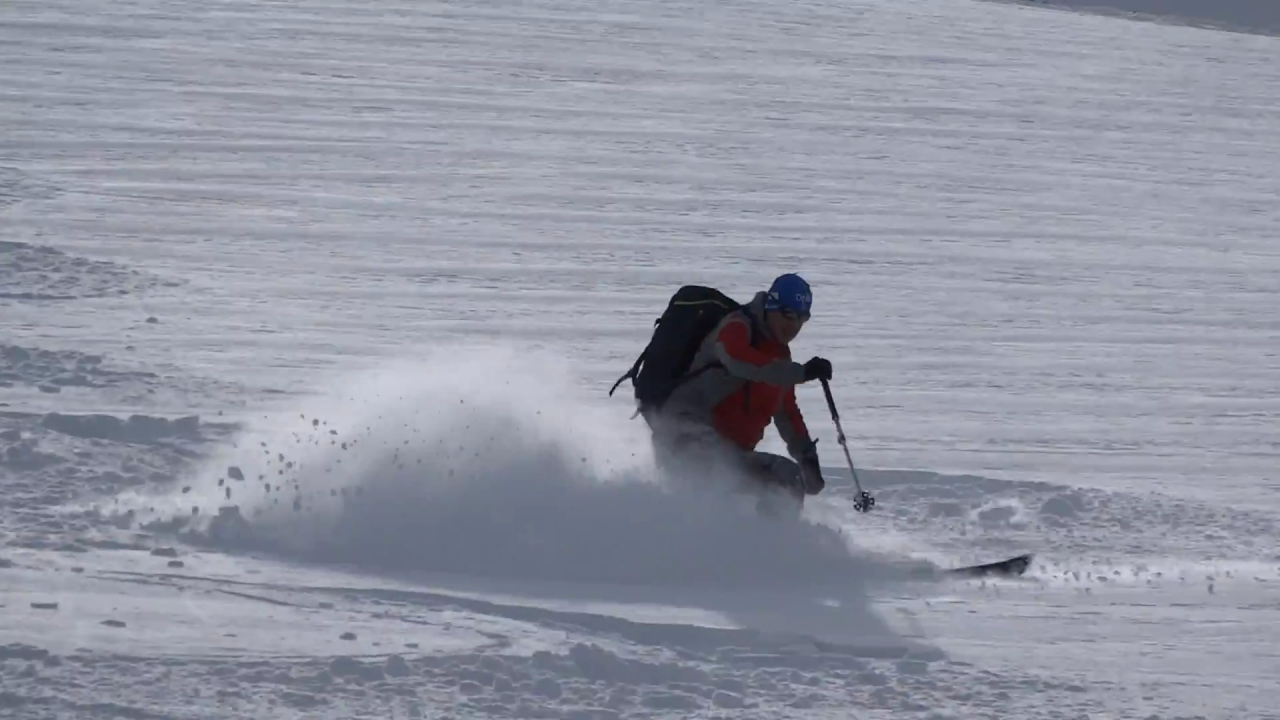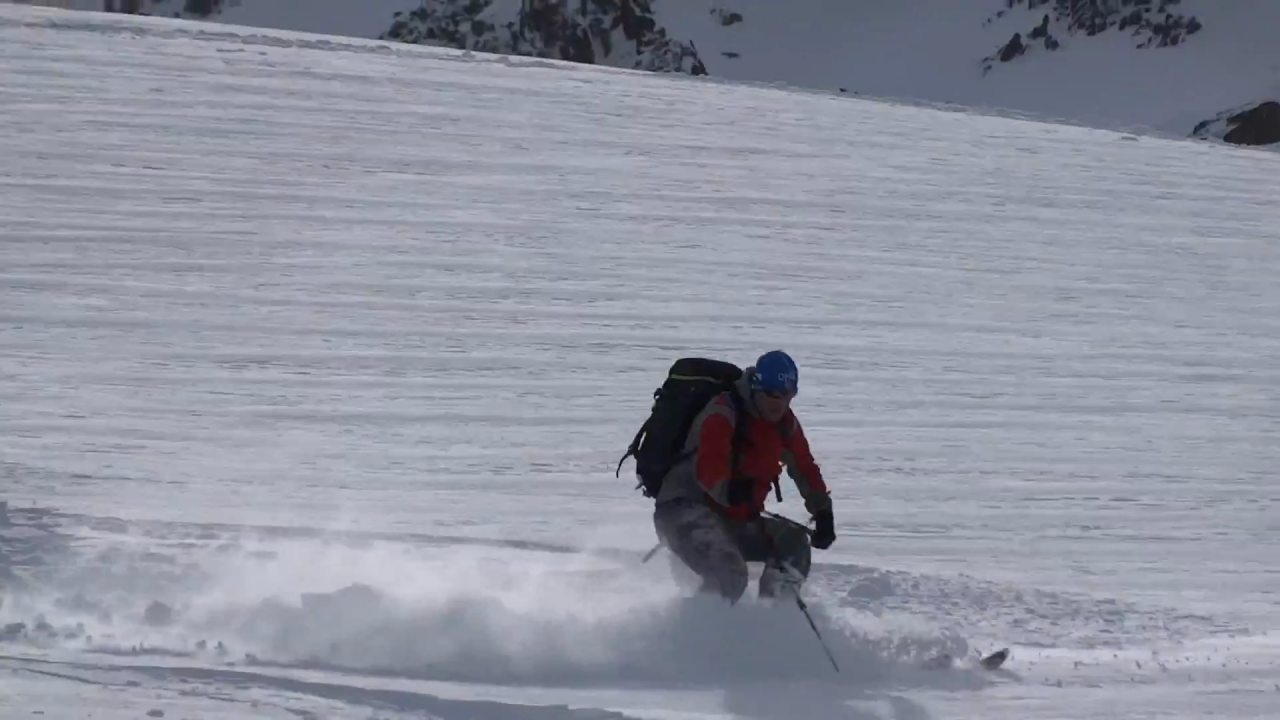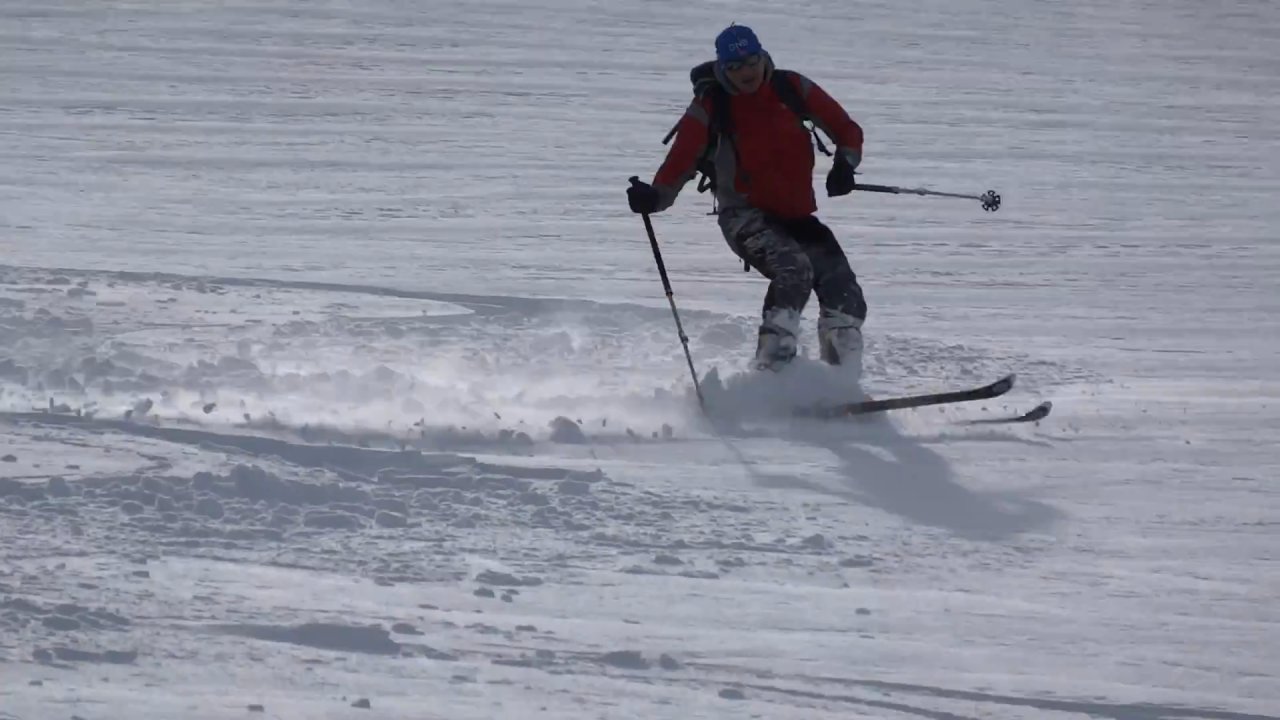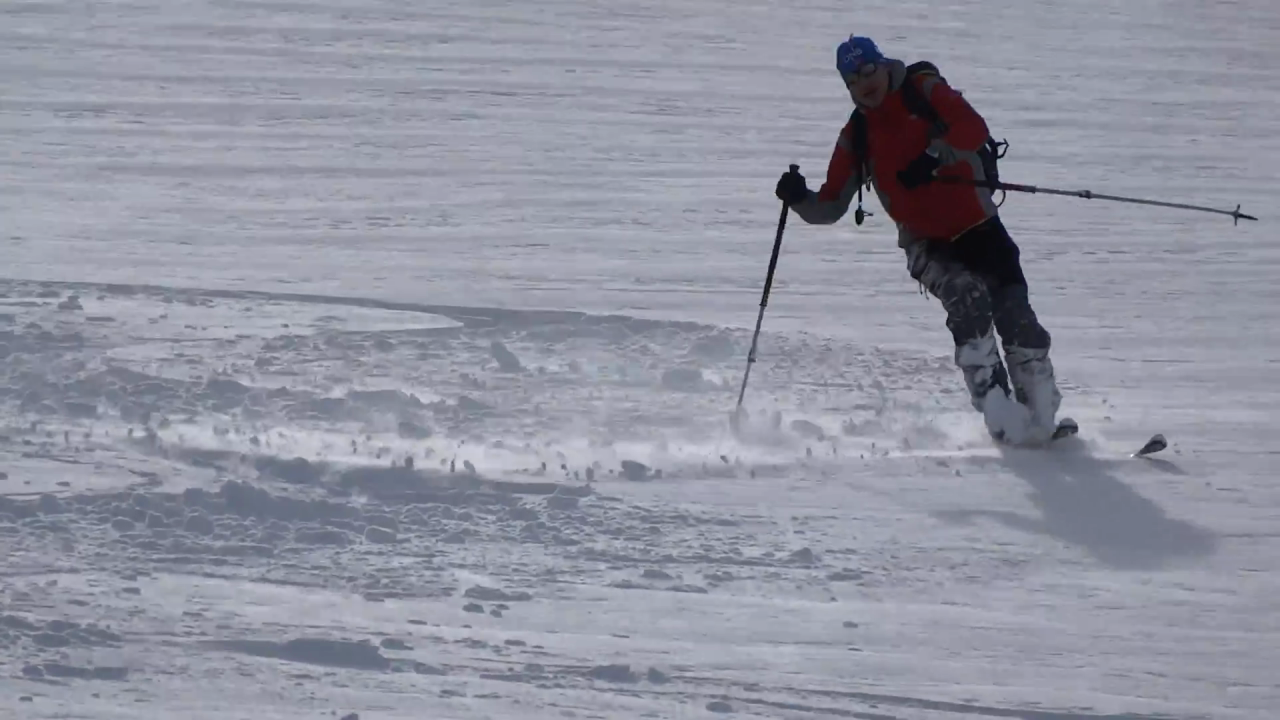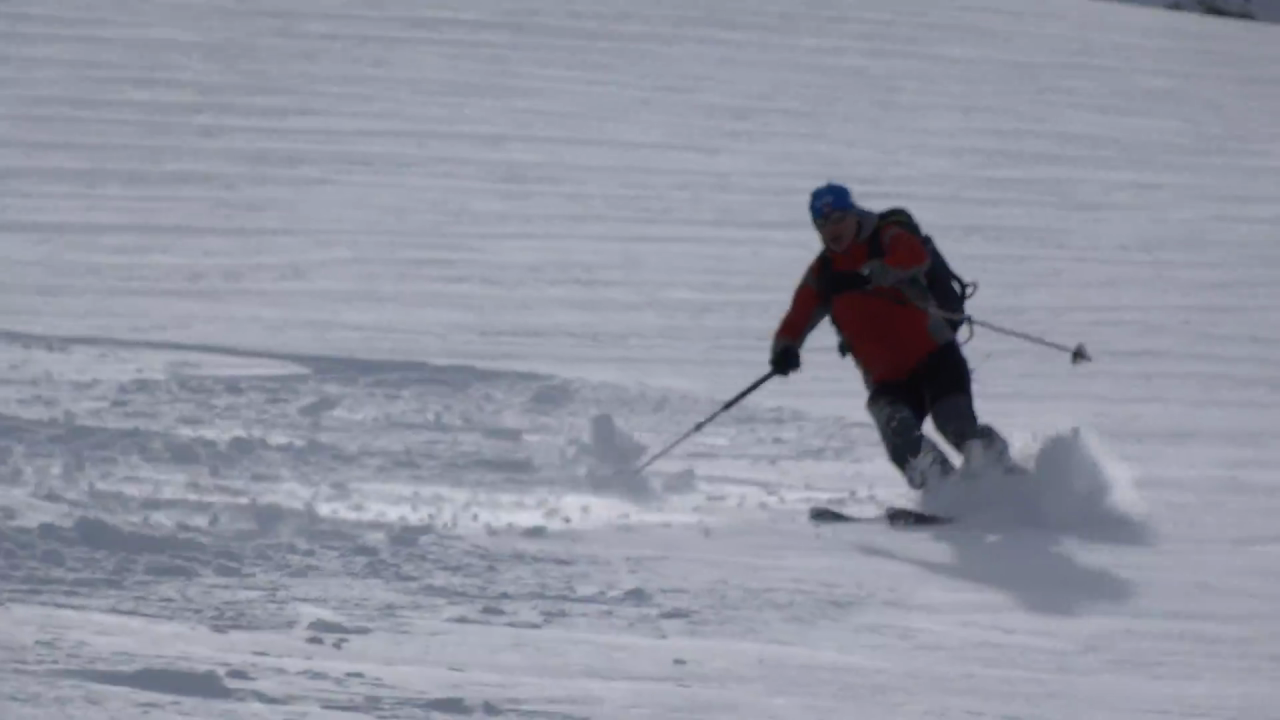
dt=0.3s
person 1, frame 1
left shoulder: (779, 352)
right shoulder: (737, 327)
left elbow: (787, 411)
right elbow: (741, 362)
left wrist: (808, 458)
right wrist: (802, 371)
left hip: (727, 450)
right hip: (684, 430)
left knee: (791, 479)
person 1, frame 2
left shoulder: (783, 422)
right shoulder: (722, 413)
left elbow: (805, 468)
right elbow: (707, 468)
left wrist: (822, 513)
right wrist: (729, 492)
left hip: (731, 521)
right hip: (685, 510)
left knee: (794, 542)
right knee: (730, 575)
person 1, frame 3
left shoulder: (793, 88)
right shoulder: (709, 109)
left elbow: (848, 129)
right elbow: (678, 167)
left wrist: (846, 164)
right wrist: (653, 196)
left hip: (797, 215)
right hip: (745, 214)
left knee: (842, 286)
right knee: (794, 271)
right ankle: (773, 371)
person 1, frame 4
left shoulder: (925, 91)
right shoulder: (855, 136)
left elbow: (974, 131)
right elbow: (832, 206)
left wrist: (931, 158)
right wrist: (799, 198)
left hip: (978, 225)
right hip: (925, 243)
left knee: (1016, 316)
right knee: (968, 300)
left ankle: (1043, 417)
person 1, frame 5
left shoulder: (888, 241)
right shoulder: (820, 276)
left elbow: (917, 258)
right elbow: (794, 324)
left wrist: (862, 276)
right wrist: (783, 353)
left hip: (935, 358)
right hip: (887, 381)
left knee: (958, 427)
right knee: (899, 436)
